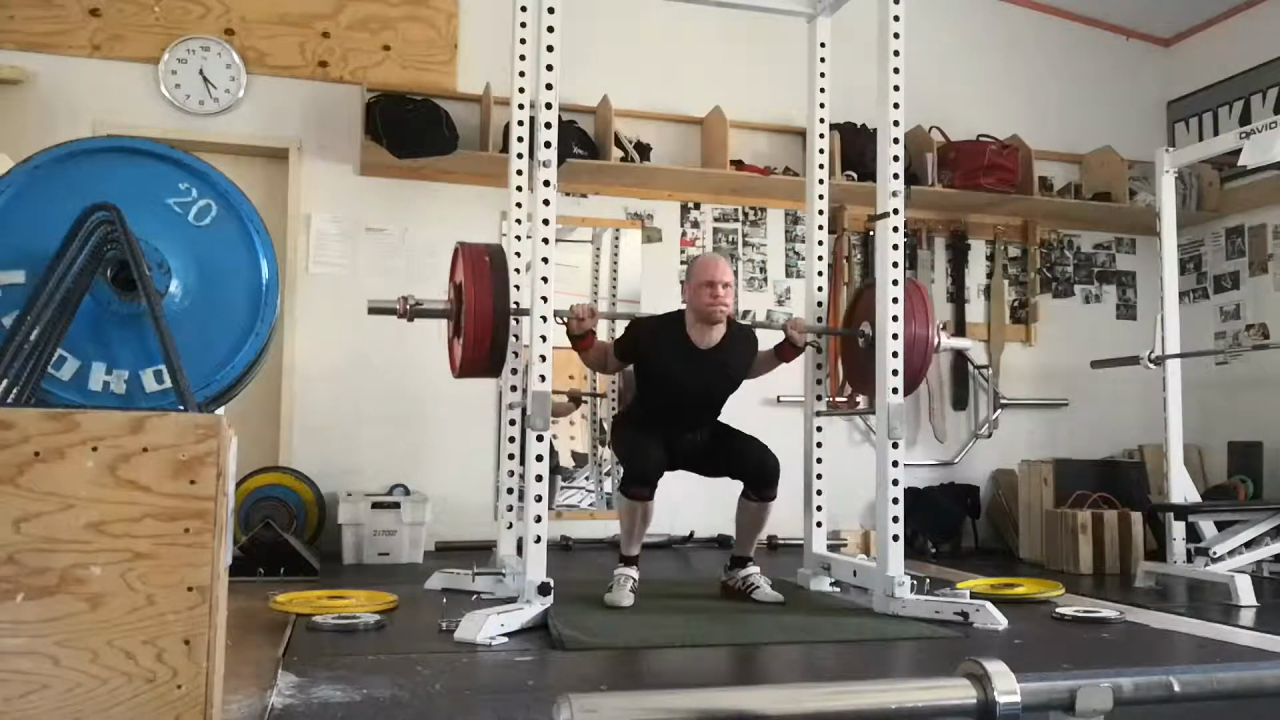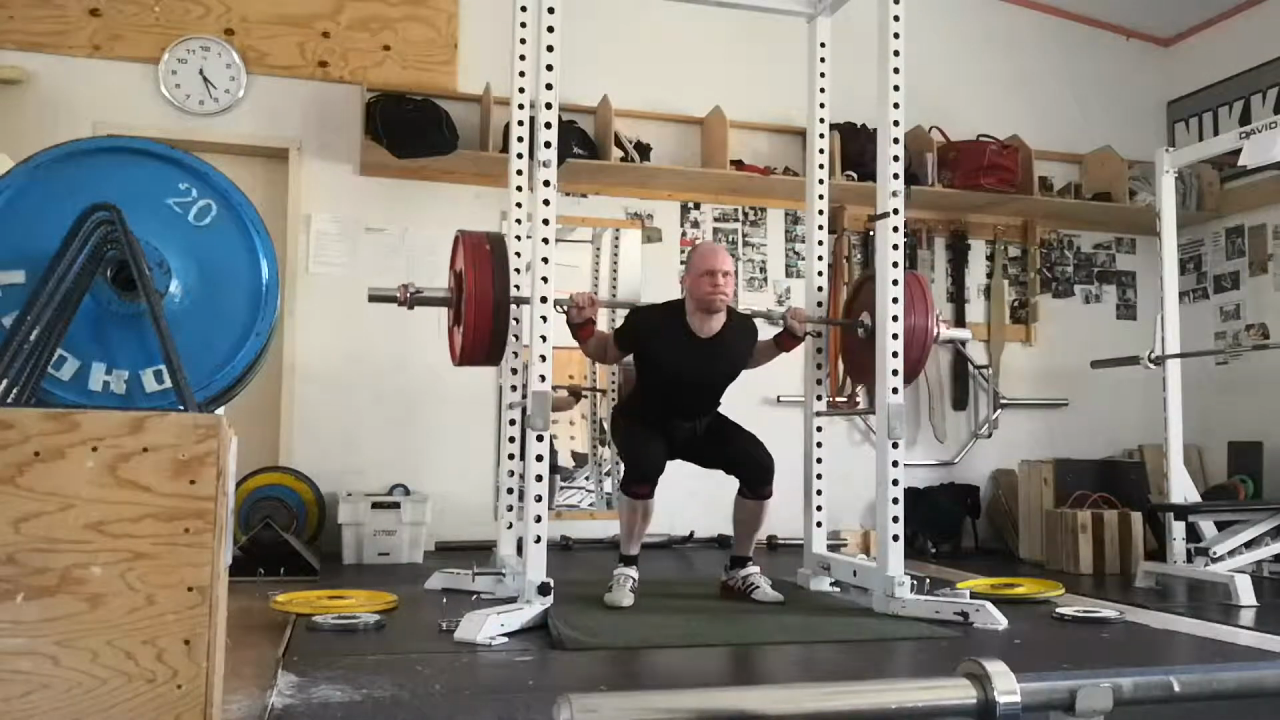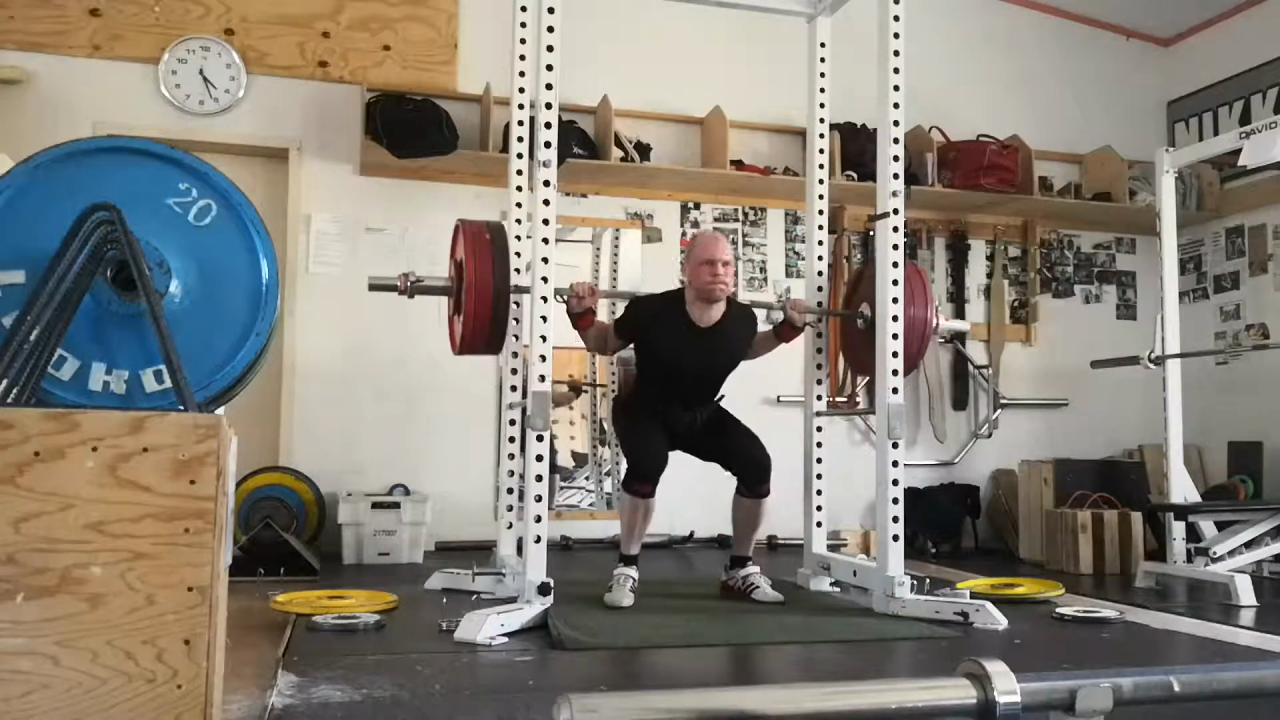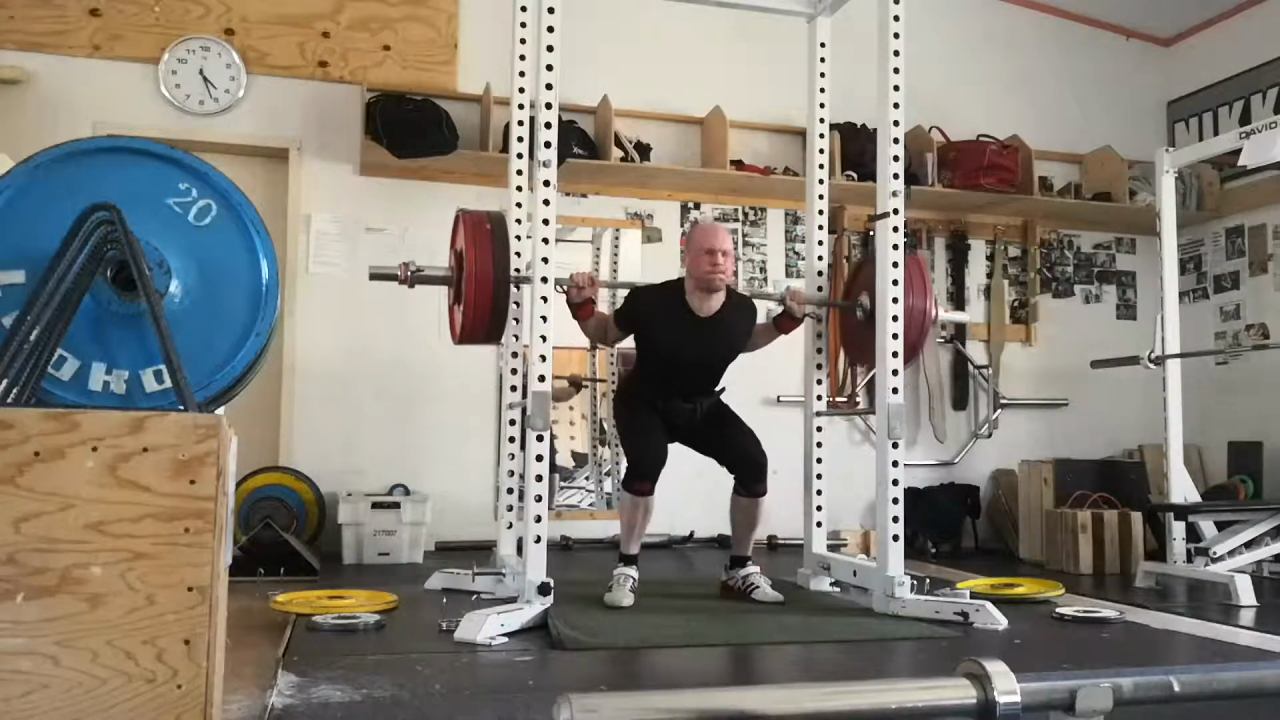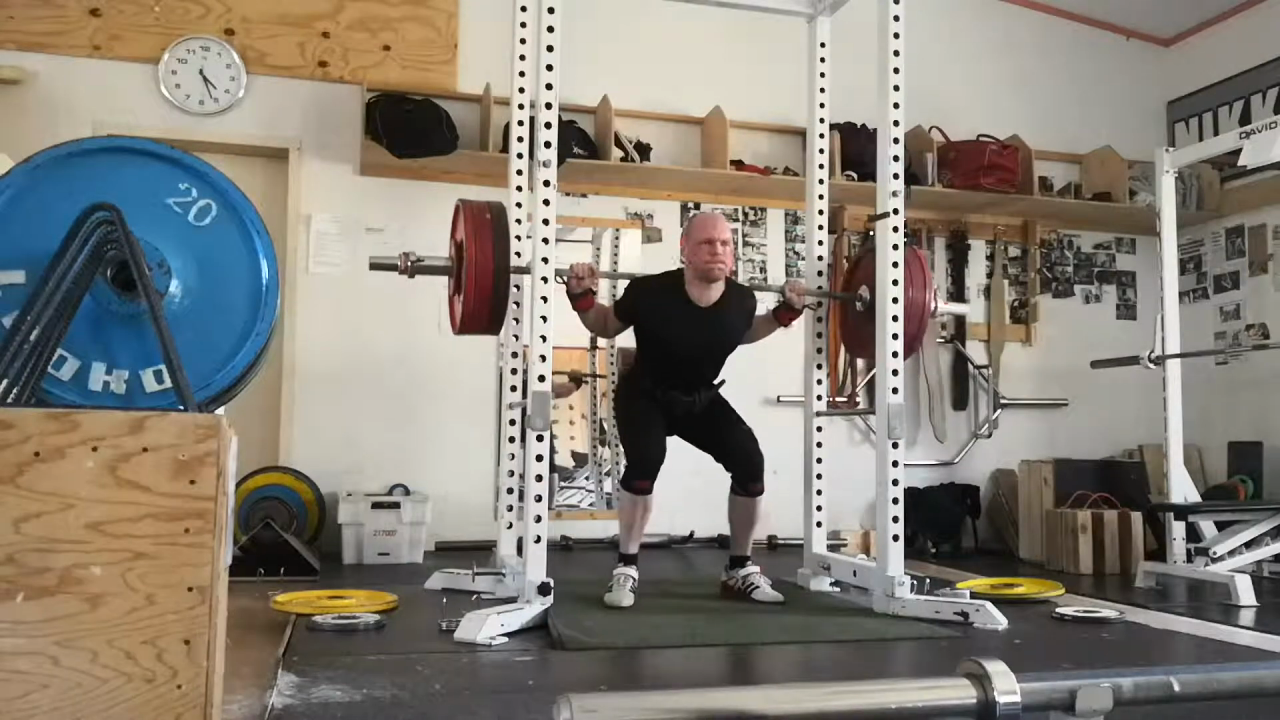
dt=0.1s
person 1, frame 1
left shoulder: (742, 340)
right shoulder: (651, 333)
right elbow: (607, 363)
left wrist: (789, 348)
right wrist: (582, 337)
left hip: (704, 436)
right hip: (644, 431)
left knee: (764, 466)
right knee: (644, 465)
left ankle: (740, 569)
right ankle: (627, 569)
person 1, frame 2
left shoulder: (742, 329)
right shoulder: (651, 321)
right elbow: (606, 353)
left wrist: (788, 338)
right wrist: (582, 325)
left hip: (702, 424)
right hip: (643, 420)
left knee: (759, 465)
right knee: (644, 466)
left ankle: (740, 570)
right ankle: (626, 569)
person 1, frame 3
left shoulder: (742, 319)
right shoulder: (651, 312)
right elbow: (606, 344)
left wrist: (788, 329)
right wrist: (582, 315)
left hip: (702, 415)
right hip: (644, 412)
left knee: (756, 463)
right knee: (646, 464)
left ankle: (739, 569)
right ankle: (627, 568)
person 1, frame 4
left shoulder: (741, 310)
right shoulder: (651, 302)
right elbow: (606, 335)
left wrist: (788, 320)
right wrist: (581, 306)
left hip: (702, 406)
right hip: (644, 403)
left knee: (753, 462)
right knee: (646, 463)
left ankle: (740, 570)
right ankle: (626, 569)
person 1, frame 5
left shoulder: (741, 301)
right shoulder: (650, 293)
right elbow: (606, 327)
left wrist: (787, 311)
right wrist: (581, 297)
left hip: (701, 399)
right hip: (645, 397)
left knee: (749, 461)
right knee: (645, 461)
left ankle: (740, 570)
right ankle: (626, 569)
